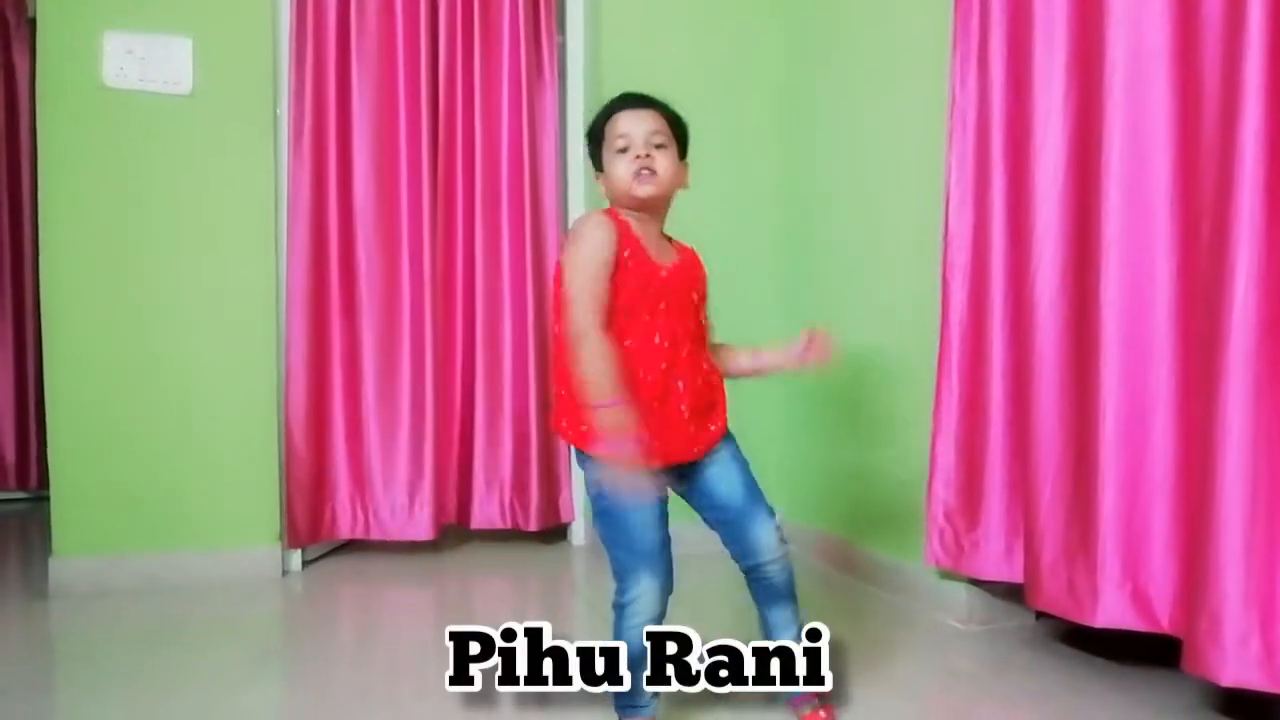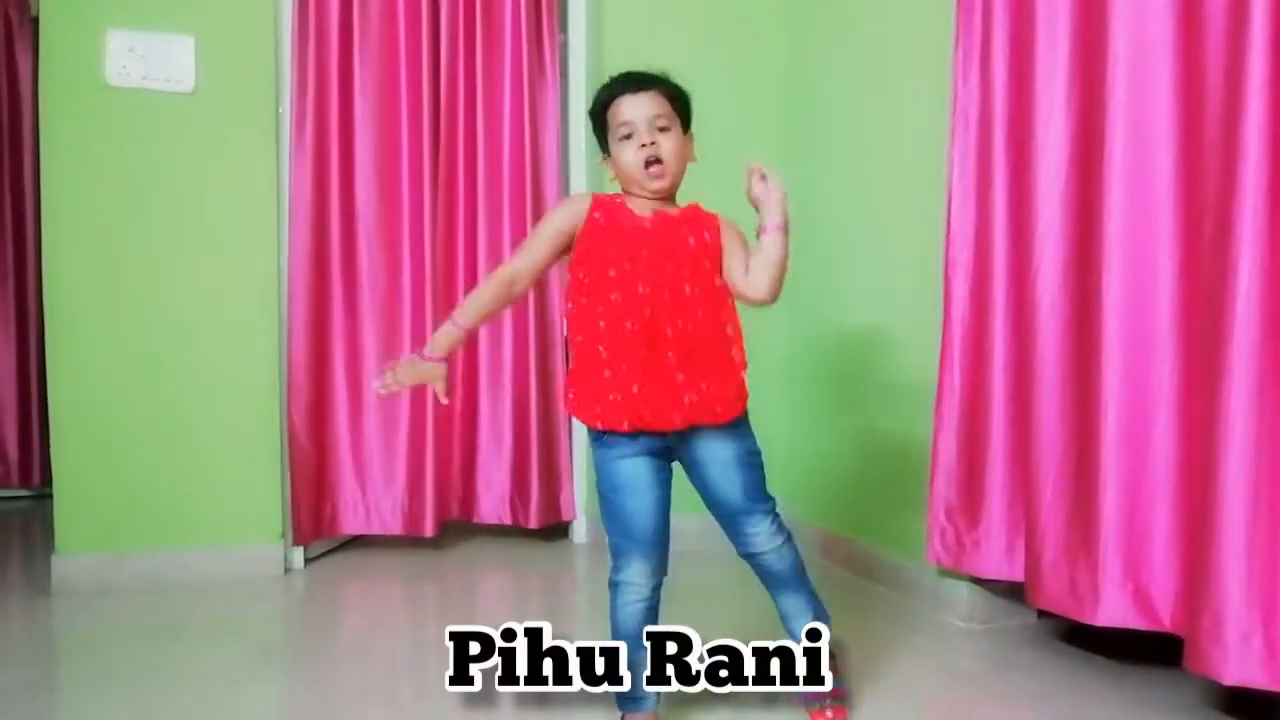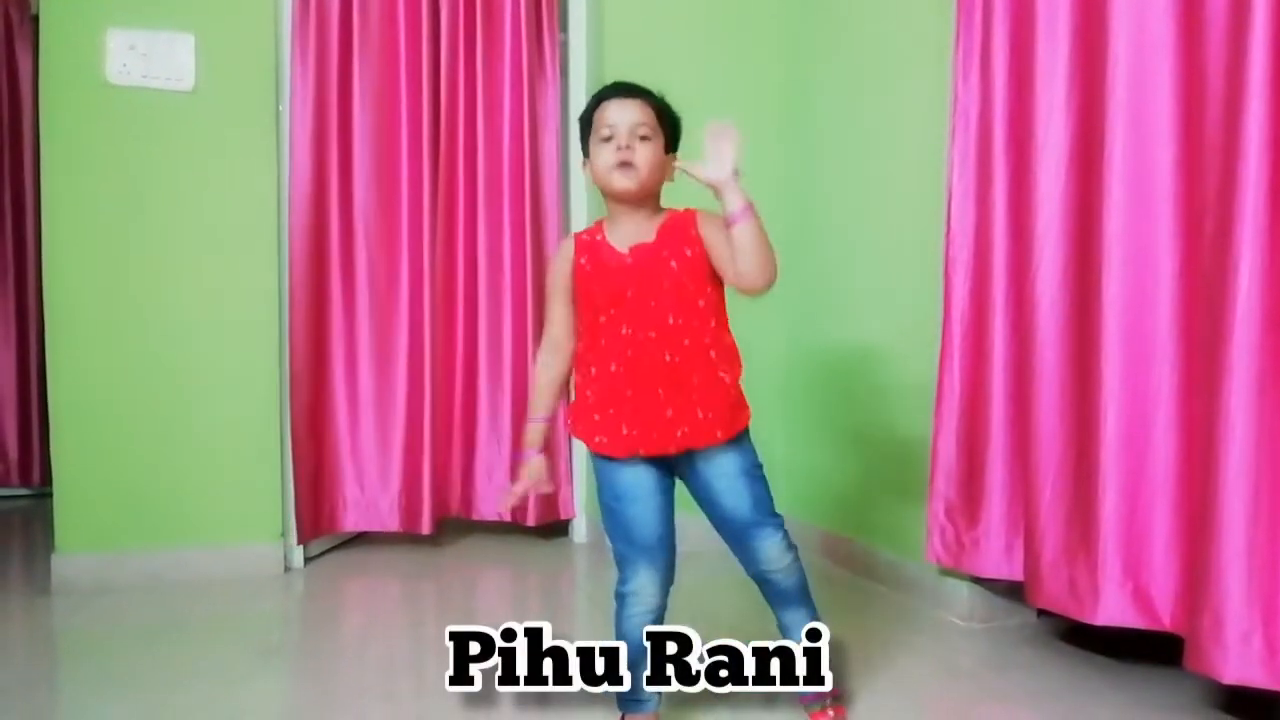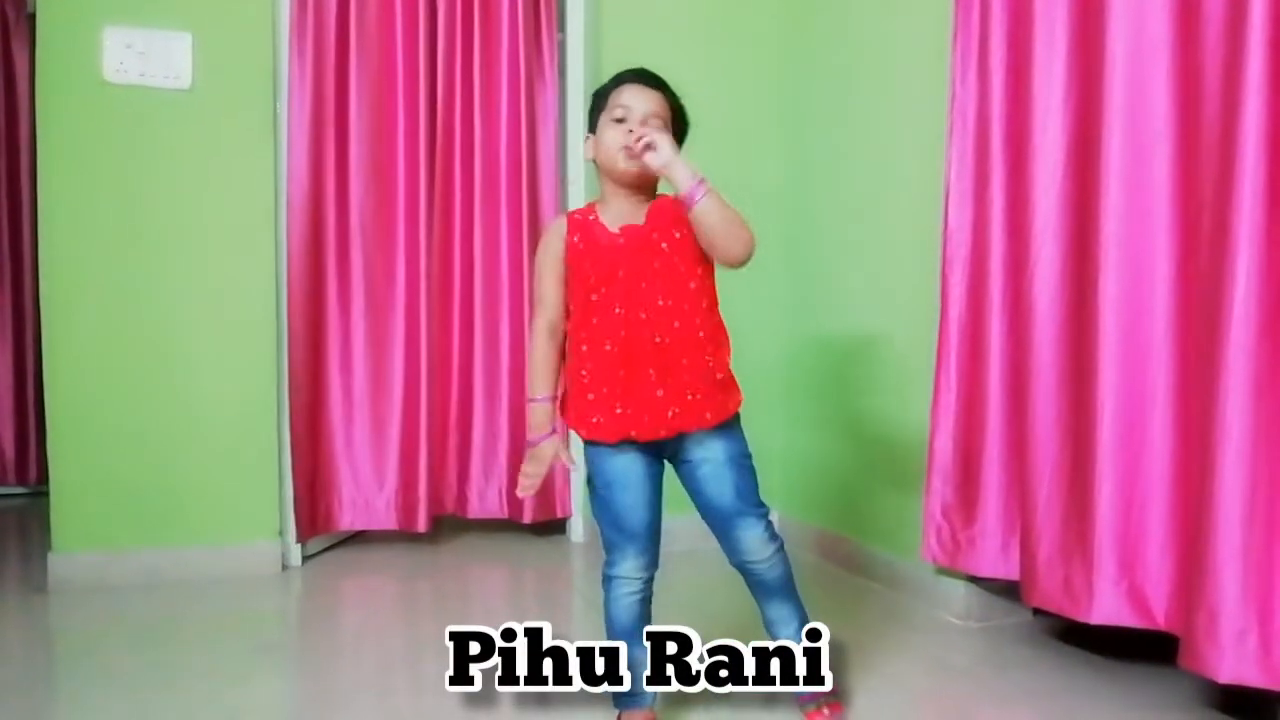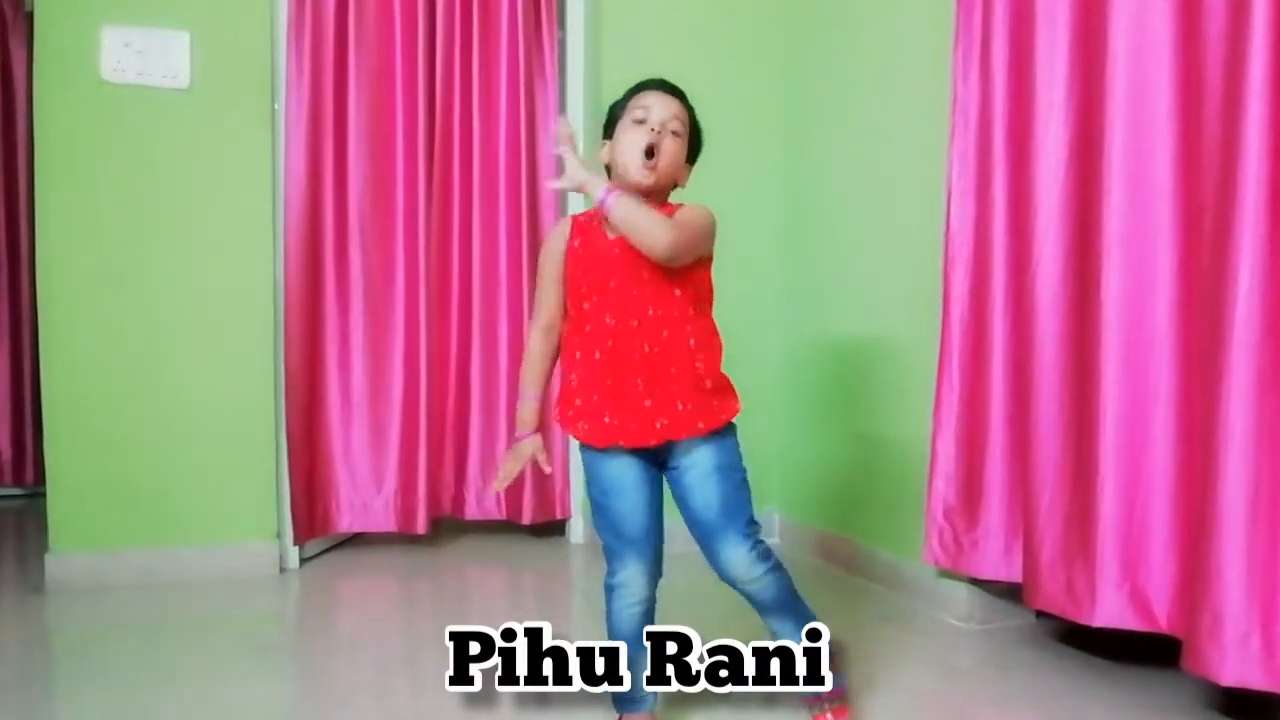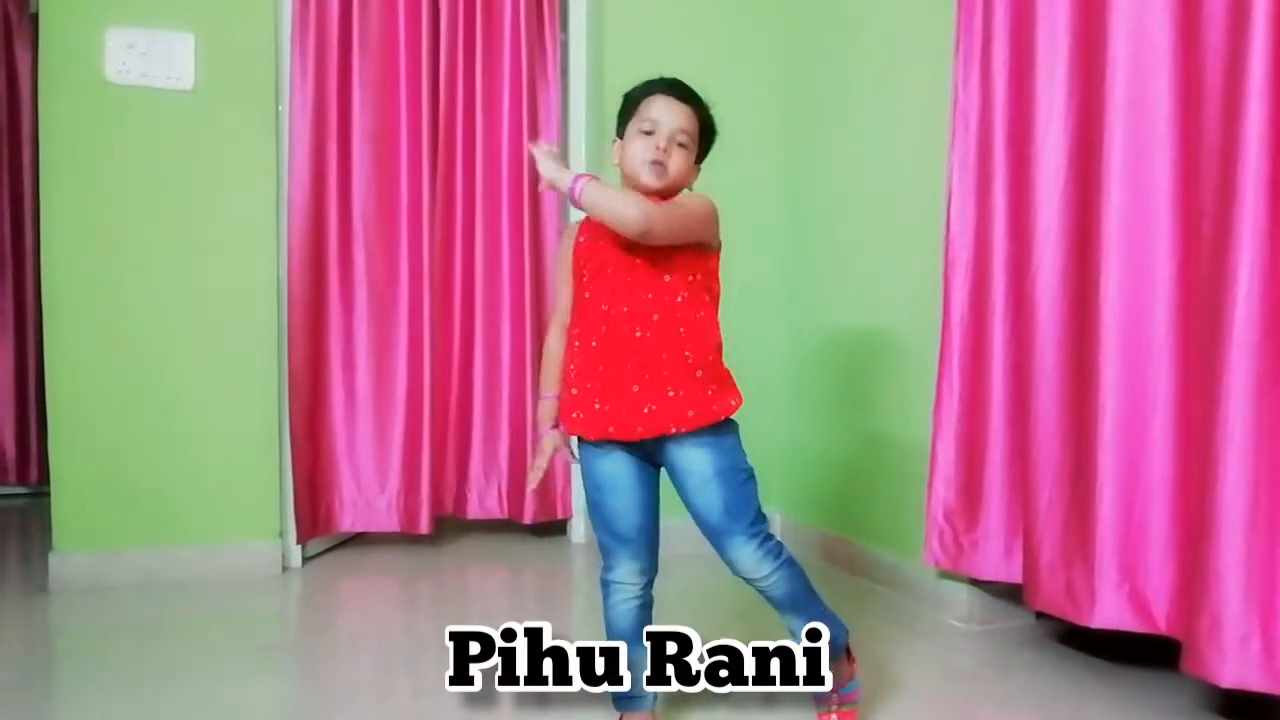
dt=0.3s
person 1, frame 1
left shoulder: (686, 260)
right shoulder: (595, 234)
right elbow: (585, 331)
left wrist: (783, 357)
right wrist: (615, 426)
left hip: (699, 435)
right hip: (616, 441)
left knee: (763, 544)
right knee: (643, 590)
person 1, frame 2
left shoulder: (713, 226)
right shoulder: (582, 217)
left elbow: (761, 287)
right elbow: (508, 280)
left wrist: (772, 210)
right wrist: (437, 351)
left hip: (712, 415)
right hip: (620, 425)
left knee: (762, 534)
right knee: (636, 570)
person 1, frame 3
left shoulder: (699, 229)
right shoulder: (574, 254)
left elbow: (757, 276)
right elbow: (557, 349)
left wrist: (725, 182)
right wrist: (534, 445)
left hip: (714, 431)
right hip: (621, 444)
left knee: (770, 553)
right knee: (642, 583)
person 1, frame 4
left shoulder: (689, 213)
right shoulder: (565, 233)
left elbow: (738, 247)
right elbow: (549, 332)
left wrist: (677, 170)
right wrist: (544, 428)
left hip: (703, 415)
right hip: (612, 427)
left knee: (755, 542)
right knee: (628, 567)
person 1, frame 5
left shoulder: (693, 222)
right shoulder: (569, 237)
left elbow: (662, 243)
right elbow: (545, 332)
left wrist: (594, 184)
right wrist: (527, 428)
left hip: (695, 423)
right hip: (608, 432)
left knee: (740, 555)
right knee: (631, 577)
person 1, frame 6
left shoulder: (698, 217)
right shoulder: (580, 237)
left elbow: (641, 221)
right elbow: (562, 331)
left wrist: (564, 178)
right wrist: (549, 422)
left hip: (693, 419)
right hip: (605, 430)
left knee: (748, 548)
right knee: (625, 574)
left ankle: (835, 651)
